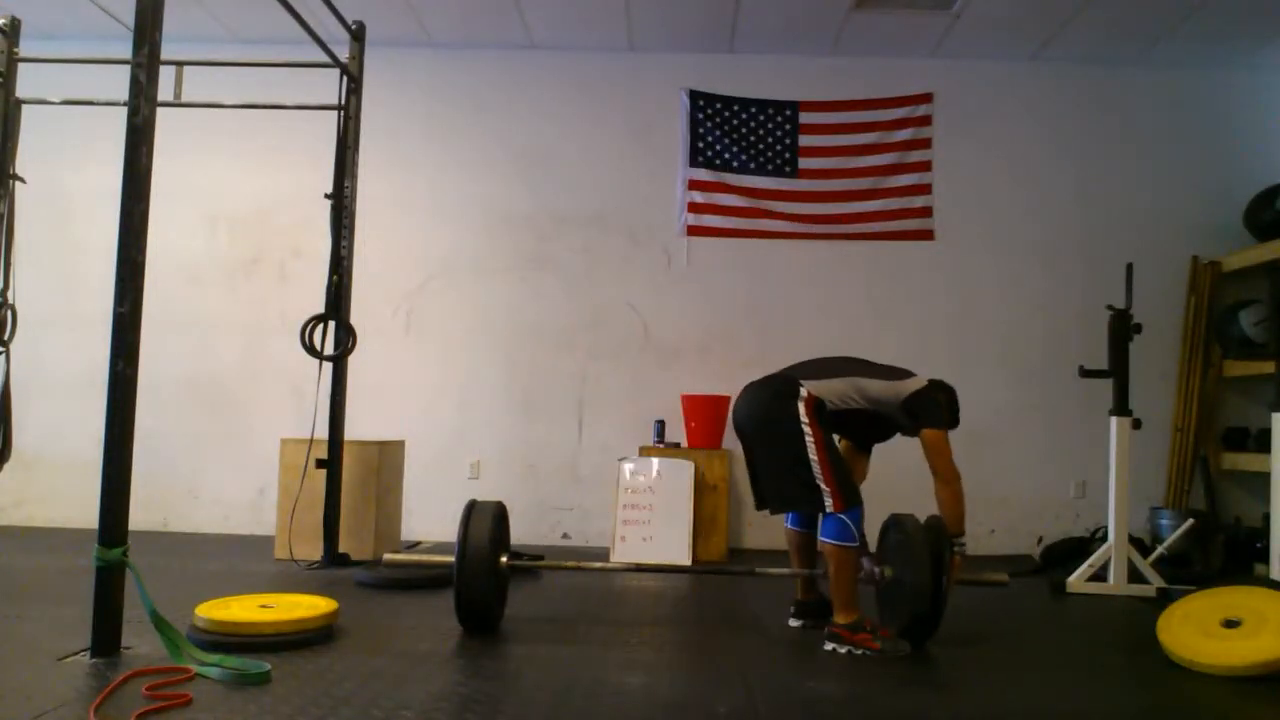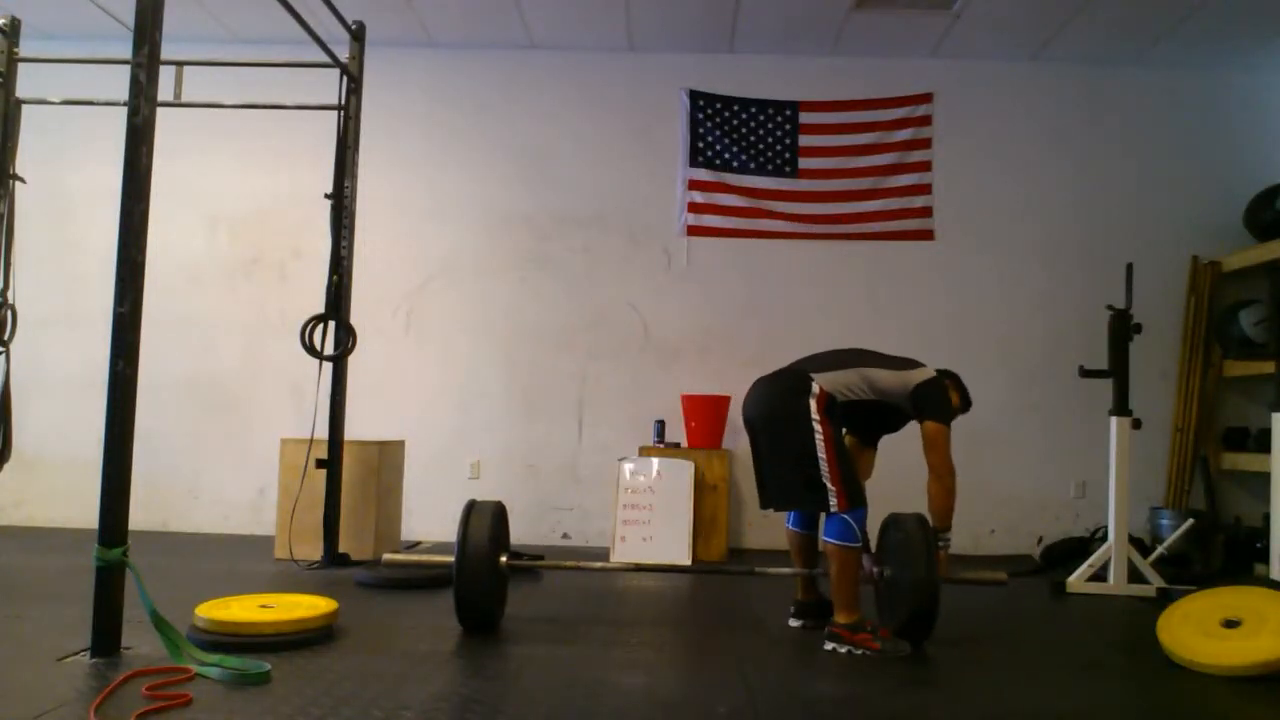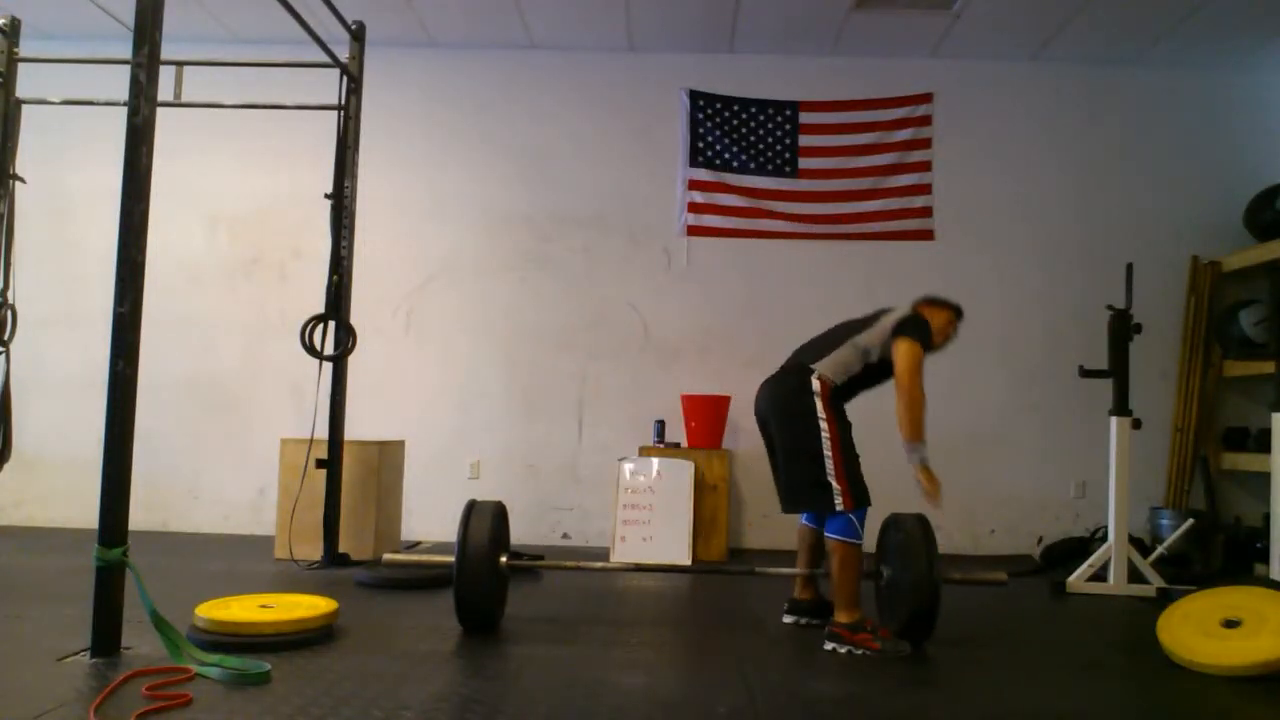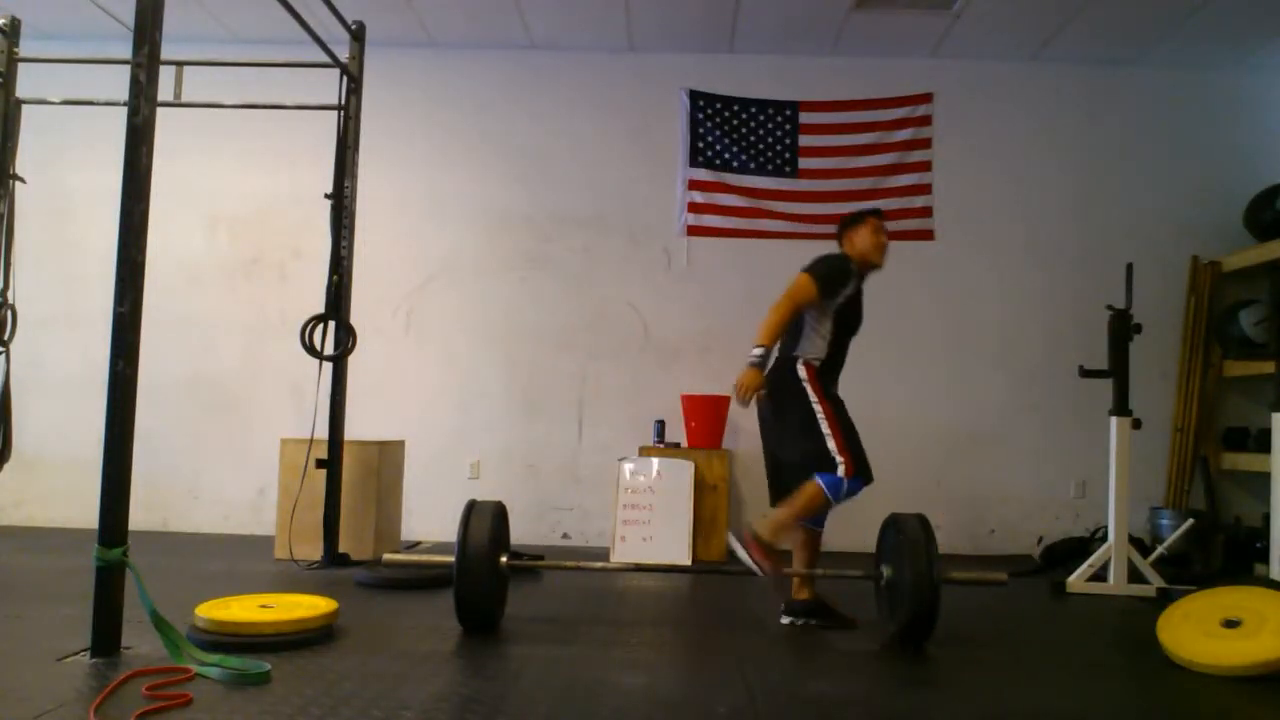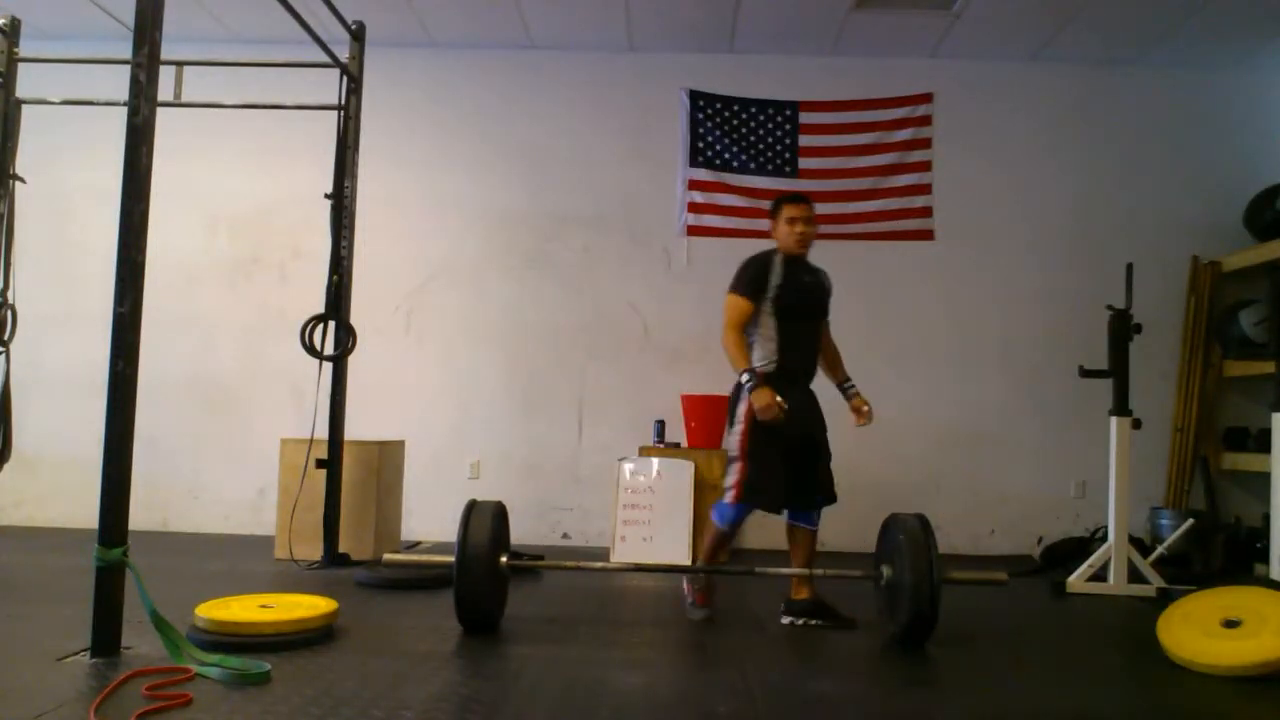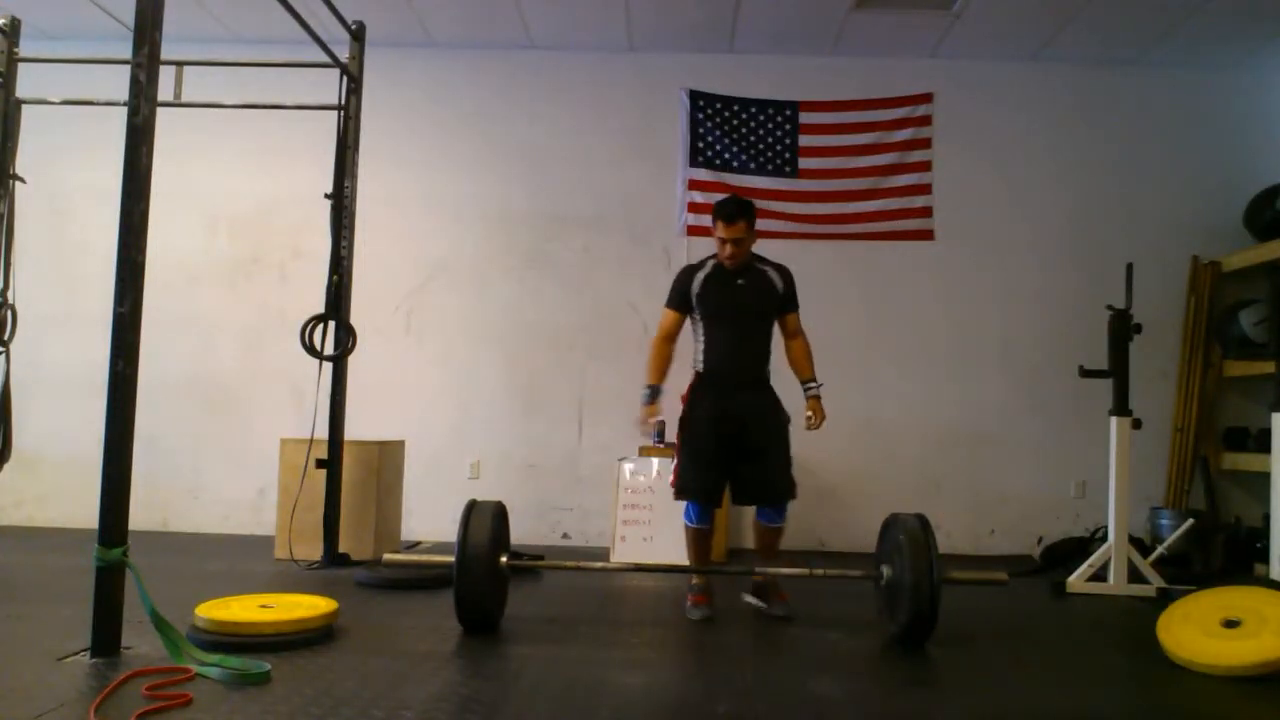
dt=0.4s
person 1, frame 1
left shoulder: (871, 414)
right shoulder: (923, 396)
left elbow: (850, 480)
right elbow: (946, 478)
left wrist: (859, 551)
right wrist: (956, 545)
left hip: (753, 403)
right hip: (785, 409)
left knee: (804, 499)
right knee: (840, 504)
left ankle: (807, 602)
right ankle: (845, 626)
person 1, frame 2
left shoulder: (878, 405)
right shoulder: (931, 387)
left elbow: (855, 474)
right elbow: (941, 474)
left wrist: (861, 549)
right wrist: (940, 541)
left hip: (763, 398)
right hip: (796, 403)
left knee: (803, 499)
right knee: (844, 506)
left ankle: (807, 602)
right ankle: (846, 625)
person 1, frame 3
left shoulder: (883, 335)
right shoulder: (911, 322)
right elbow: (909, 387)
right wrist: (918, 458)
left hip: (777, 392)
right hip: (803, 396)
left knee: (821, 499)
right knee: (847, 503)
left ankle: (804, 598)
right ankle: (847, 624)
person 1, frame 4
left shoulder: (850, 287)
right shoulder: (838, 268)
right elbow: (787, 303)
right wrist: (758, 360)
left hip: (797, 386)
right hip: (801, 381)
left knee: (811, 486)
right knee: (847, 471)
left ankle: (801, 598)
right ankle: (759, 538)
person 1, frame 5
left shoulder: (818, 279)
right shoulder: (759, 268)
right elbow: (732, 329)
left wrist: (849, 390)
right wrist: (753, 385)
left hip: (799, 395)
right hip: (766, 392)
left knee: (809, 498)
right knee: (744, 494)
left ankle: (801, 598)
right ankle: (700, 574)
person 1, frame 6
left shoulder: (777, 277)
right shoulder: (693, 277)
left elbow: (793, 336)
right elbow: (665, 337)
left wrist: (812, 391)
right wrist: (651, 395)
left hip: (760, 398)
right hip: (708, 397)
left knee: (775, 494)
right knee: (699, 496)
left ankle: (763, 582)
right ankle: (700, 585)
